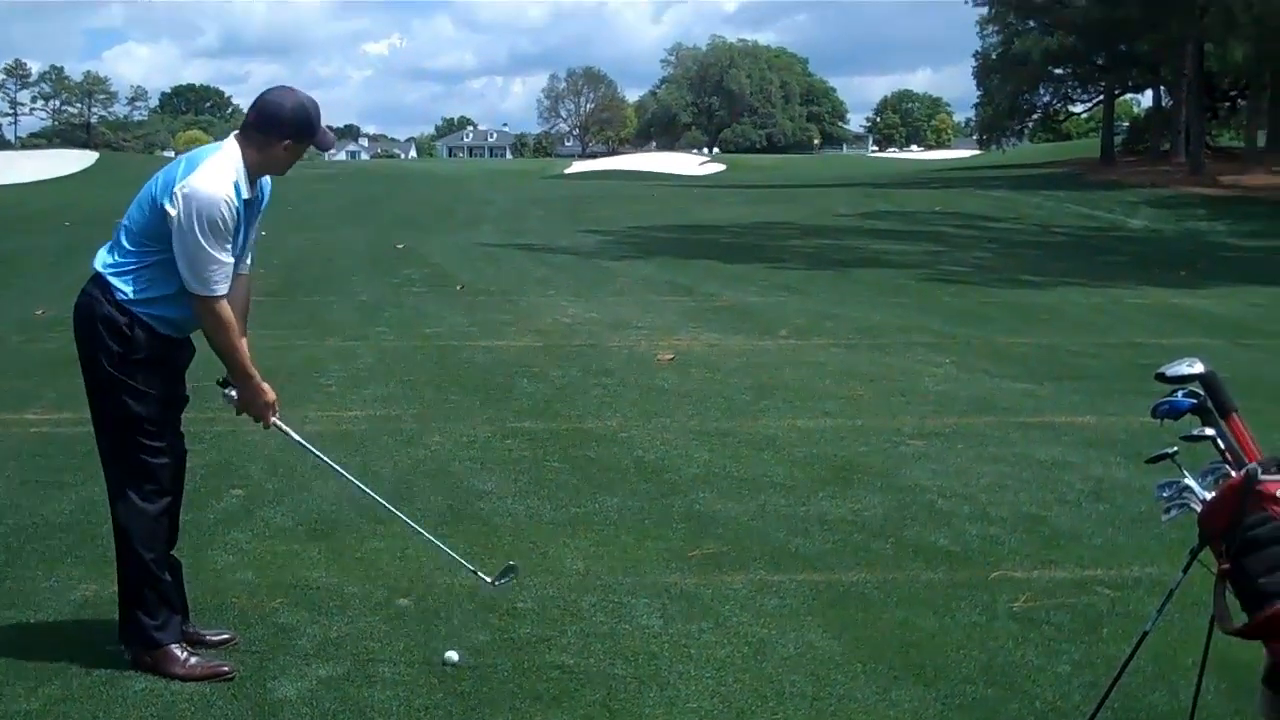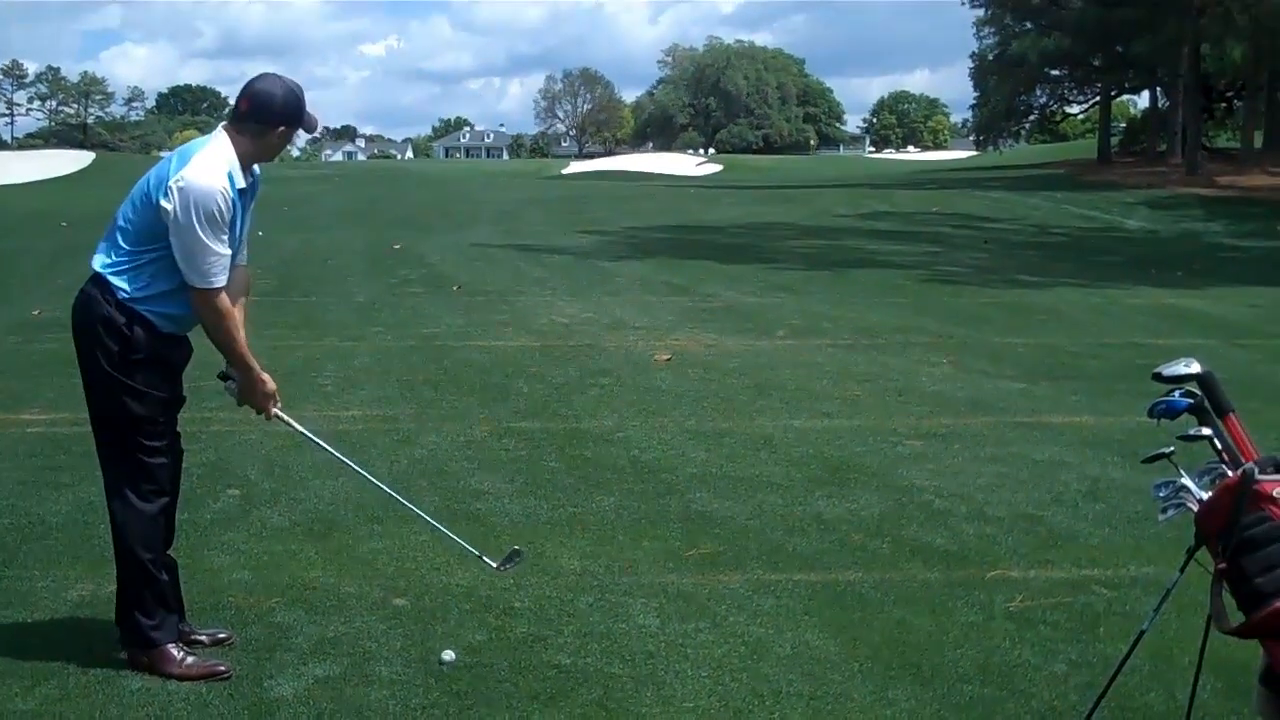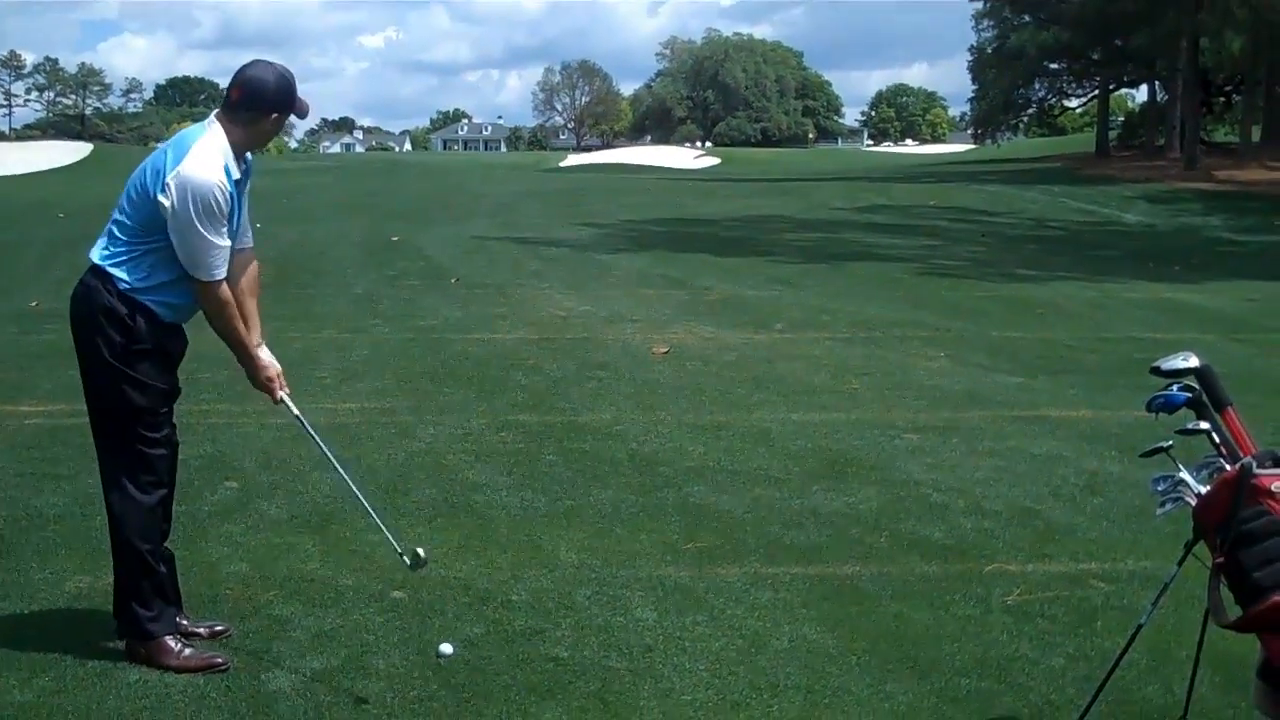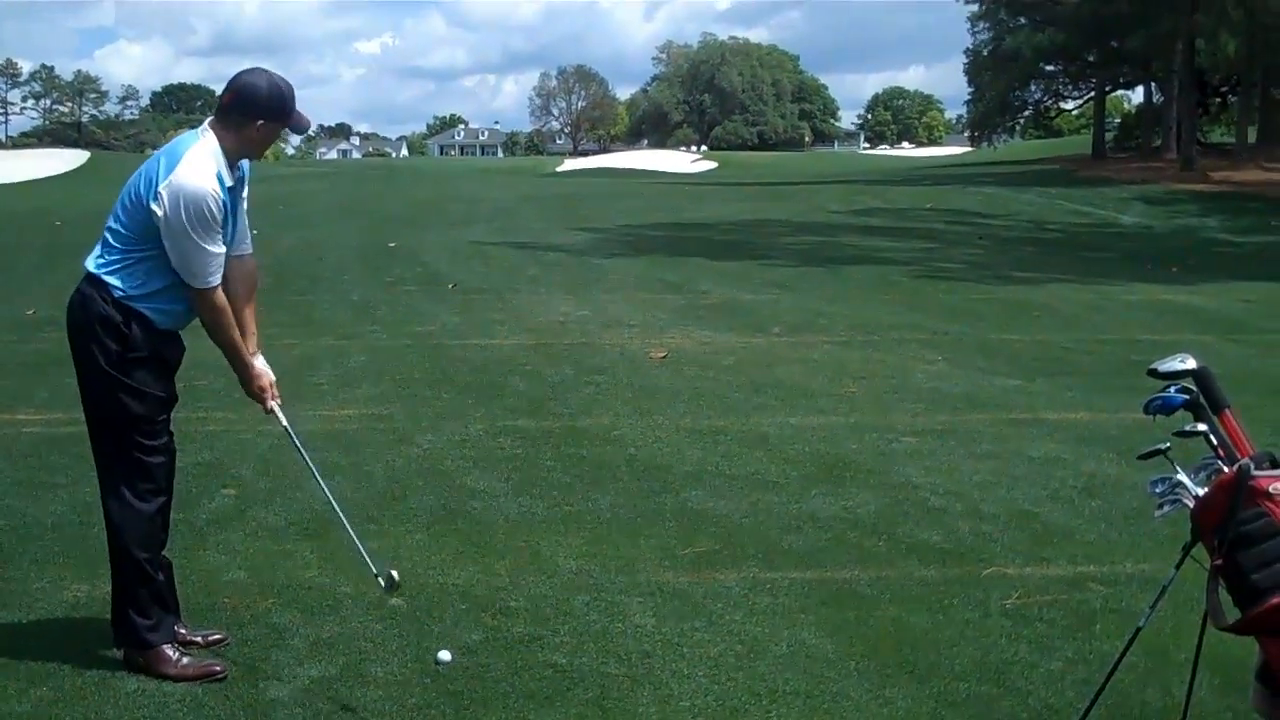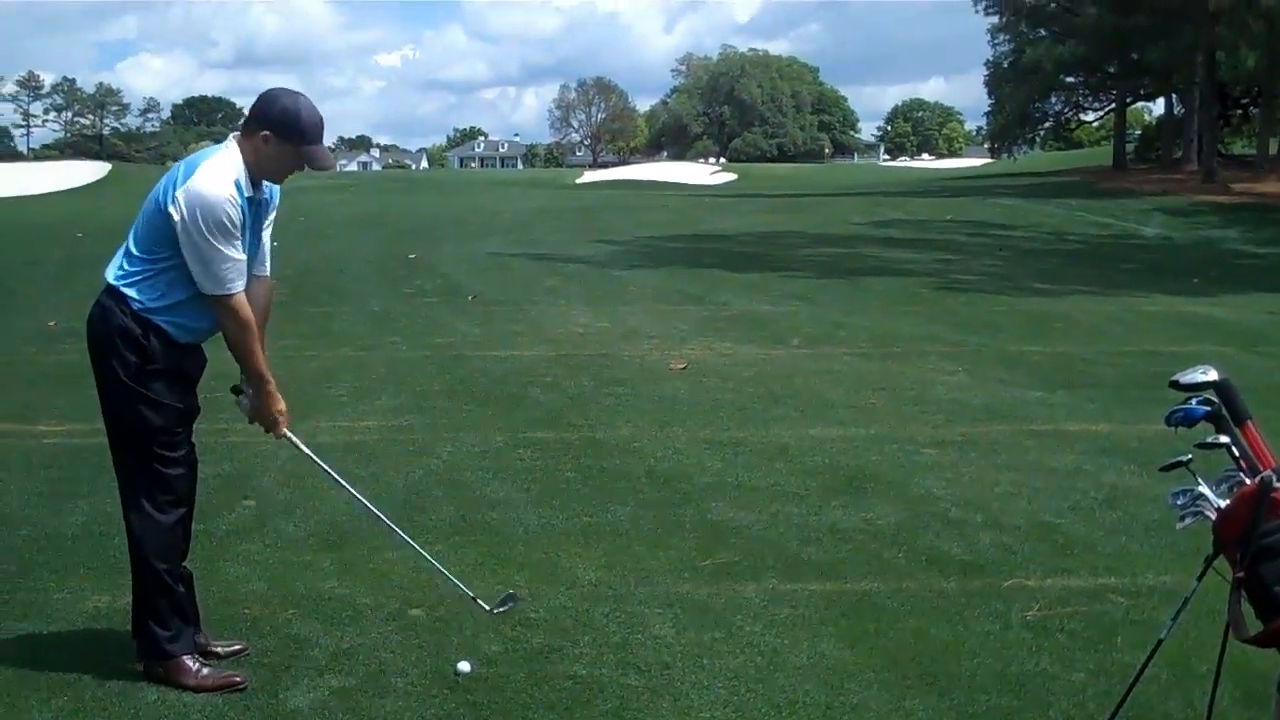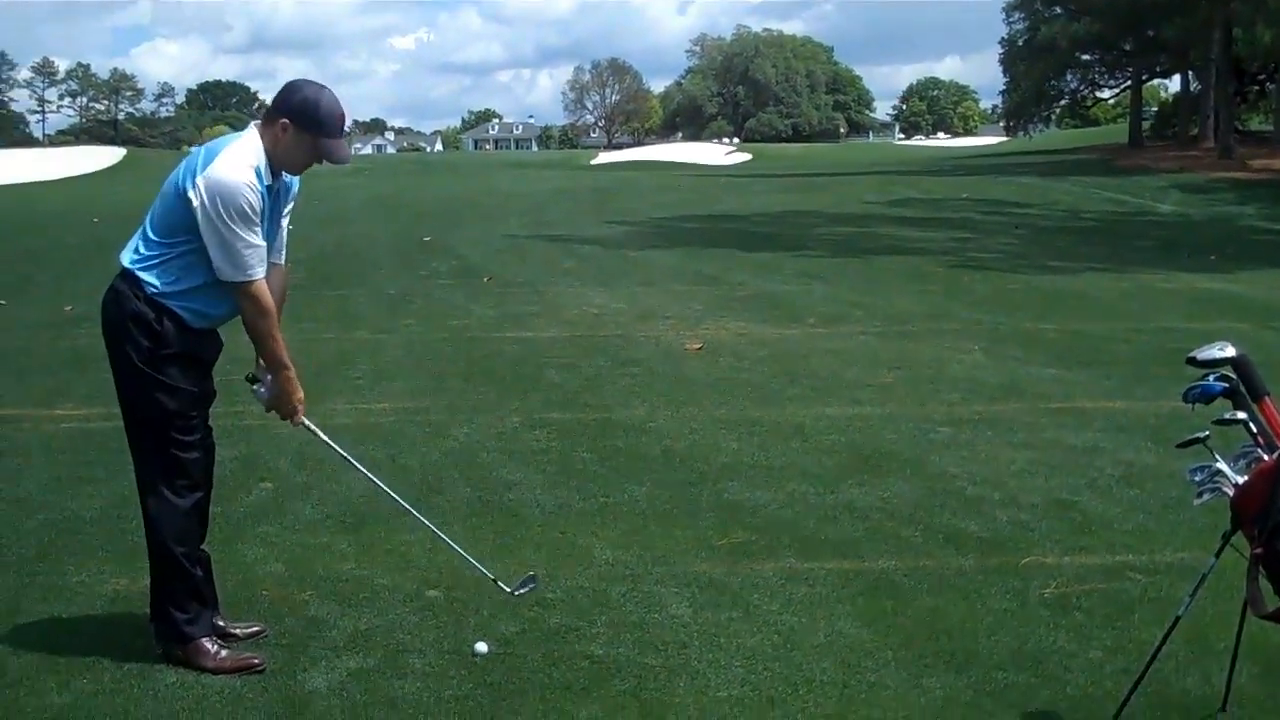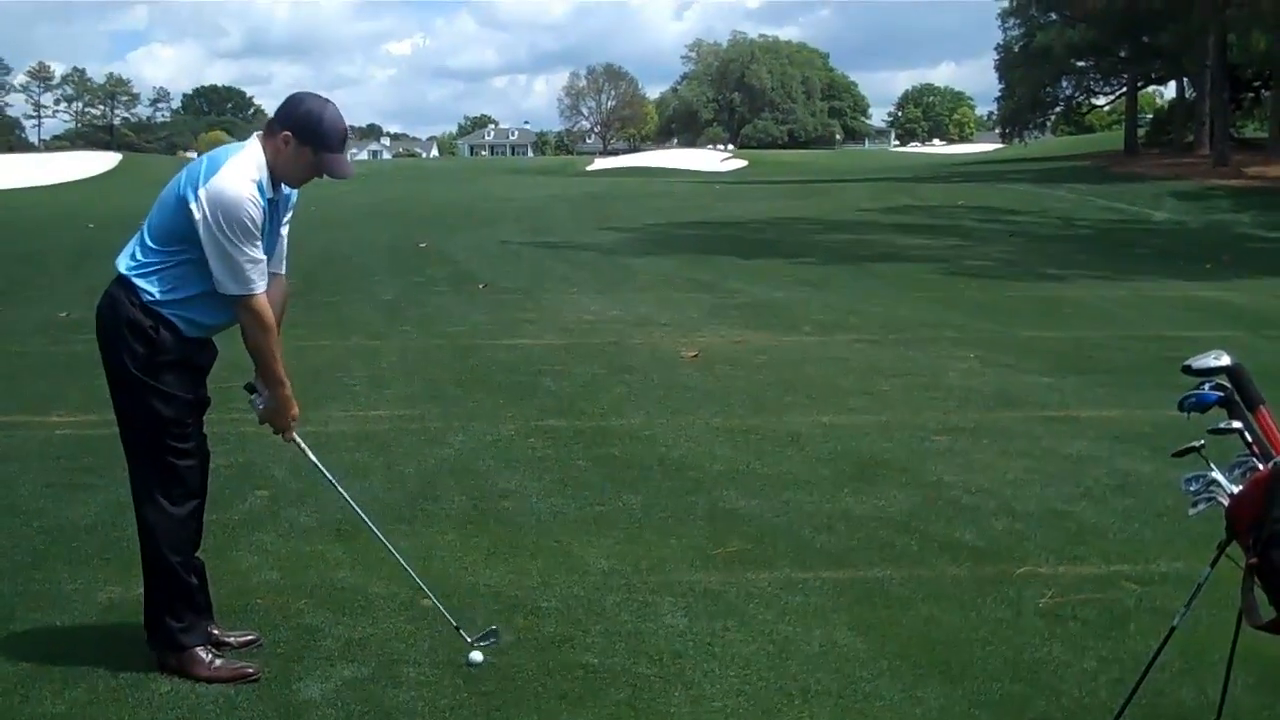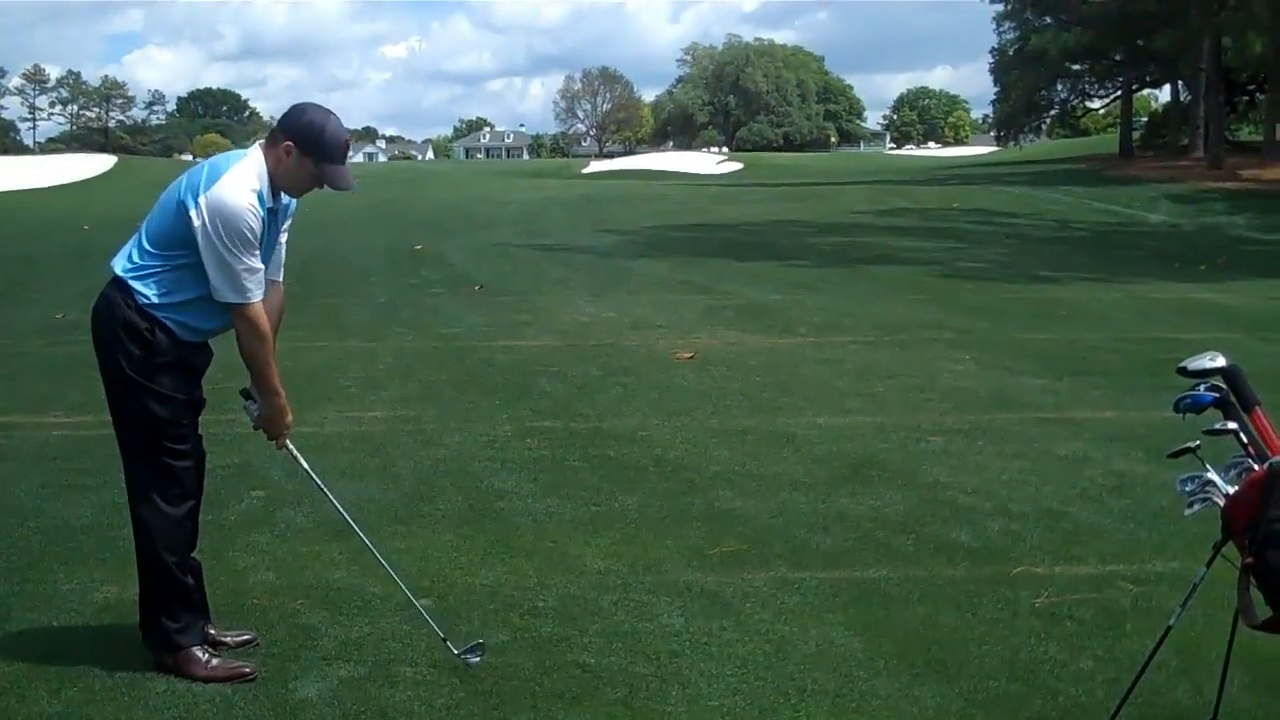
dt=0.2s
person 1, frame 1
left shoulder: (252, 183)
right shoulder: (207, 189)
left elbow: (237, 278)
right elbow: (211, 305)
left wrist: (243, 376)
right wrist: (251, 383)
left hip: (153, 328)
right hip: (119, 327)
left knee: (164, 473)
right knee: (144, 479)
left ankle: (166, 618)
right ankle: (153, 638)
person 1, frame 2
left shoulder: (240, 173)
right shoulder: (203, 182)
left elbow: (235, 272)
right elbow: (208, 297)
left wrist: (244, 366)
right wrist: (251, 374)
left hip: (151, 327)
right hip: (118, 326)
left knee: (160, 473)
right knee: (141, 478)
left ankle: (163, 618)
right ankle: (150, 638)
person 1, frame 3
left shoulder: (231, 159)
right shoulder: (200, 175)
left elbow: (241, 255)
right elbow: (211, 288)
left wrist: (259, 345)
right wrist: (250, 362)
left hip: (147, 317)
right hip: (118, 317)
left knee: (155, 465)
right knee: (140, 469)
left ankle: (159, 611)
right ankle: (147, 630)
person 1, frame 4
left shoulder: (230, 166)
right shoulder: (192, 183)
left elbow: (239, 261)
right elbow: (207, 294)
left wrist: (256, 354)
right wrist: (244, 368)
left hip: (145, 324)
right hip: (114, 325)
left knee: (153, 472)
right knee: (137, 477)
left ankle: (157, 619)
right ankle: (145, 639)
person 1, frame 5
left shoulder: (260, 188)
right shoulder: (210, 190)
left elbow: (257, 282)
right elbow: (229, 304)
left wrist: (261, 378)
right wrist: (263, 388)
left hip: (169, 338)
right hip: (133, 338)
left knee: (175, 484)
right knee: (158, 489)
left ankle: (178, 629)
right ankle: (165, 648)
person 1, frame 6
left shoulder: (280, 177)
right shoulder: (229, 177)
left elbow: (273, 271)
right elbow: (249, 291)
left wrist: (271, 366)
right wrist: (284, 373)
left hip: (186, 323)
right hip: (148, 322)
left knee: (193, 468)
right knee: (174, 472)
left ankle: (196, 610)
right ankle: (183, 631)
person 1, frame 7
left shoulder: (277, 186)
right shoulder: (232, 189)
left elbow: (272, 282)
right elbow: (250, 305)
left wrist: (268, 381)
right wrist: (280, 390)
left hip: (180, 330)
right hip: (142, 328)
left knee: (187, 475)
right knee: (169, 480)
left ankle: (191, 619)
right ankle: (178, 639)
person 1, frame 8
left shoulder: (276, 193)
right shoulder: (232, 198)
left elbow: (270, 289)
right elbow: (246, 313)
left wrist: (267, 388)
right wrist: (274, 399)
left hip: (174, 332)
right hip: (137, 330)
left knee: (183, 476)
right knee: (166, 481)
left ankle: (187, 619)
right ankle: (175, 639)
